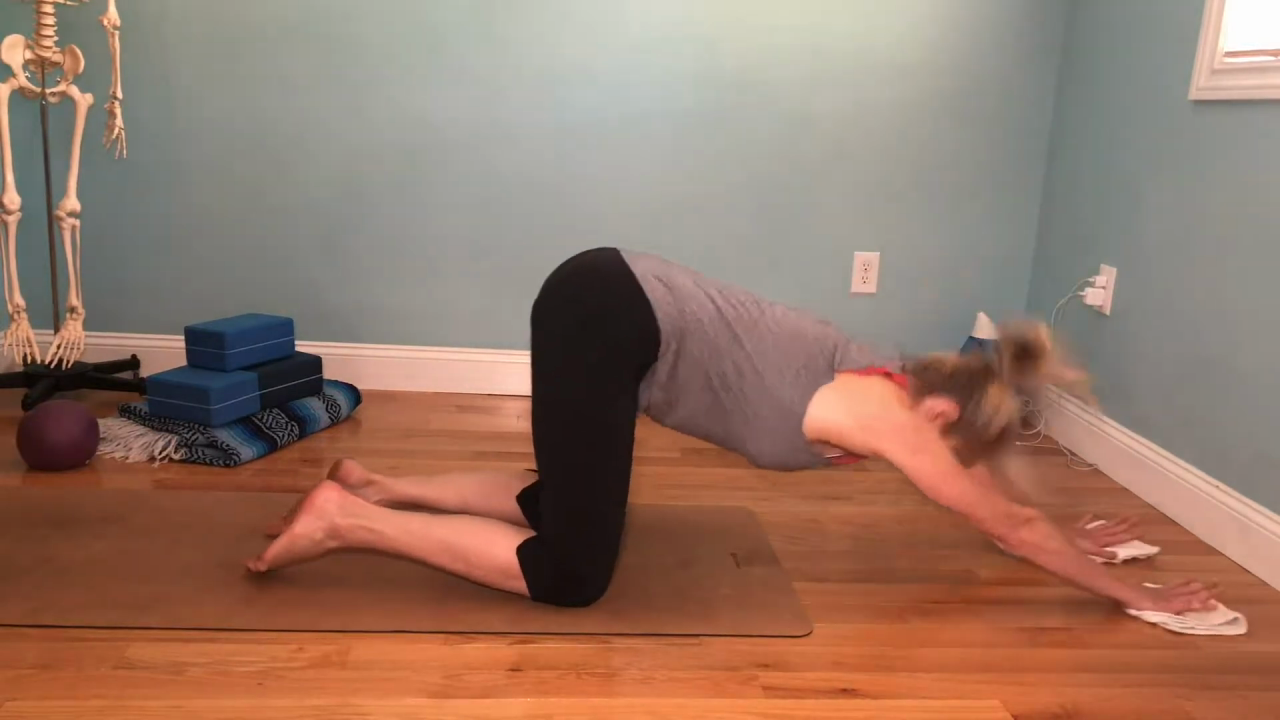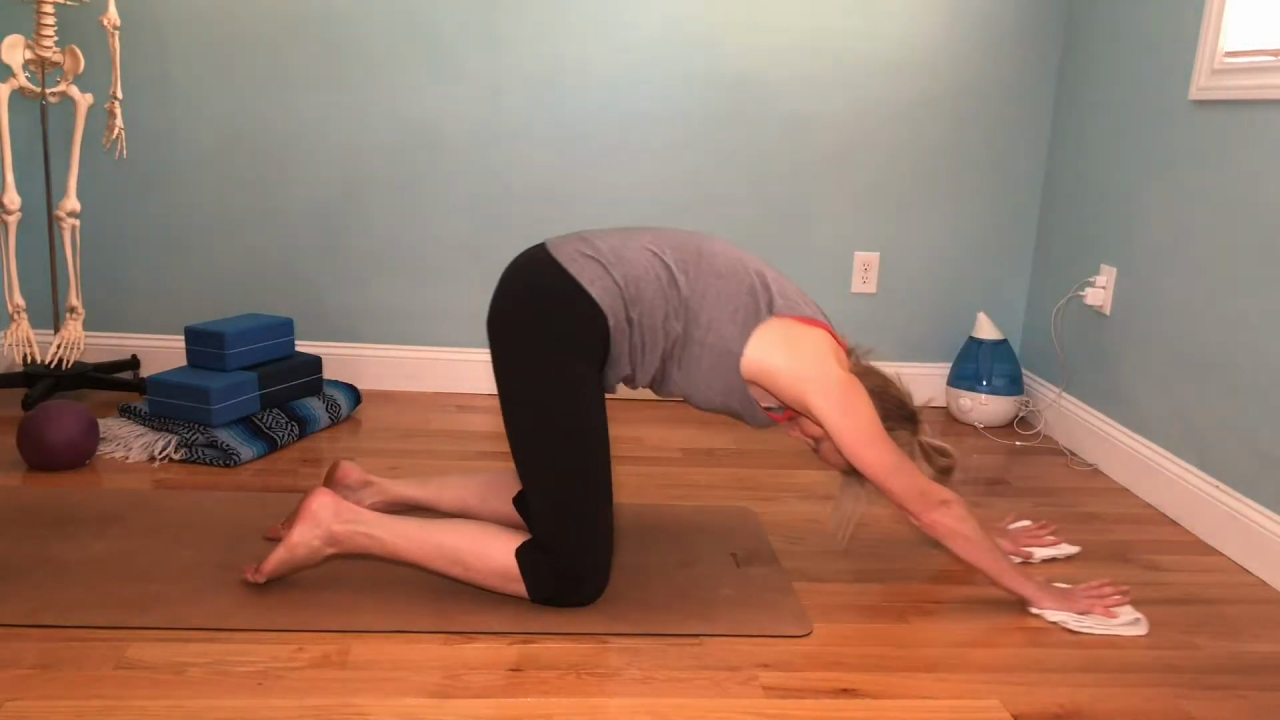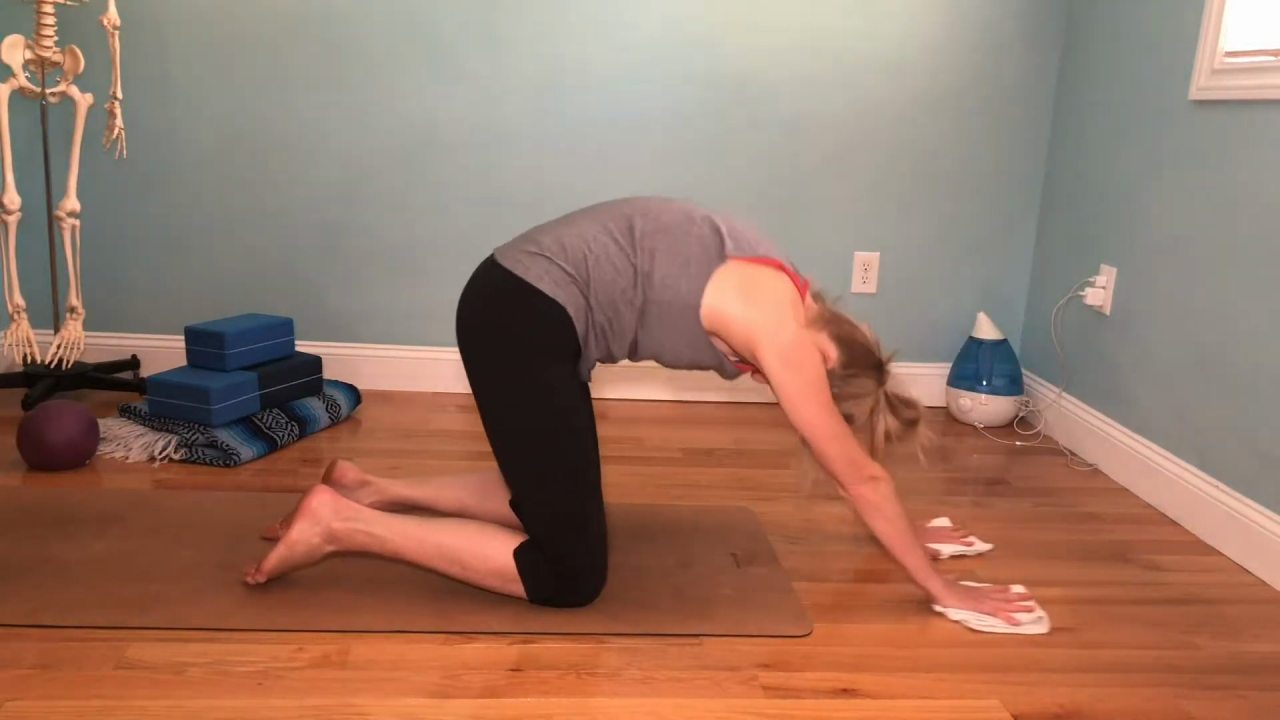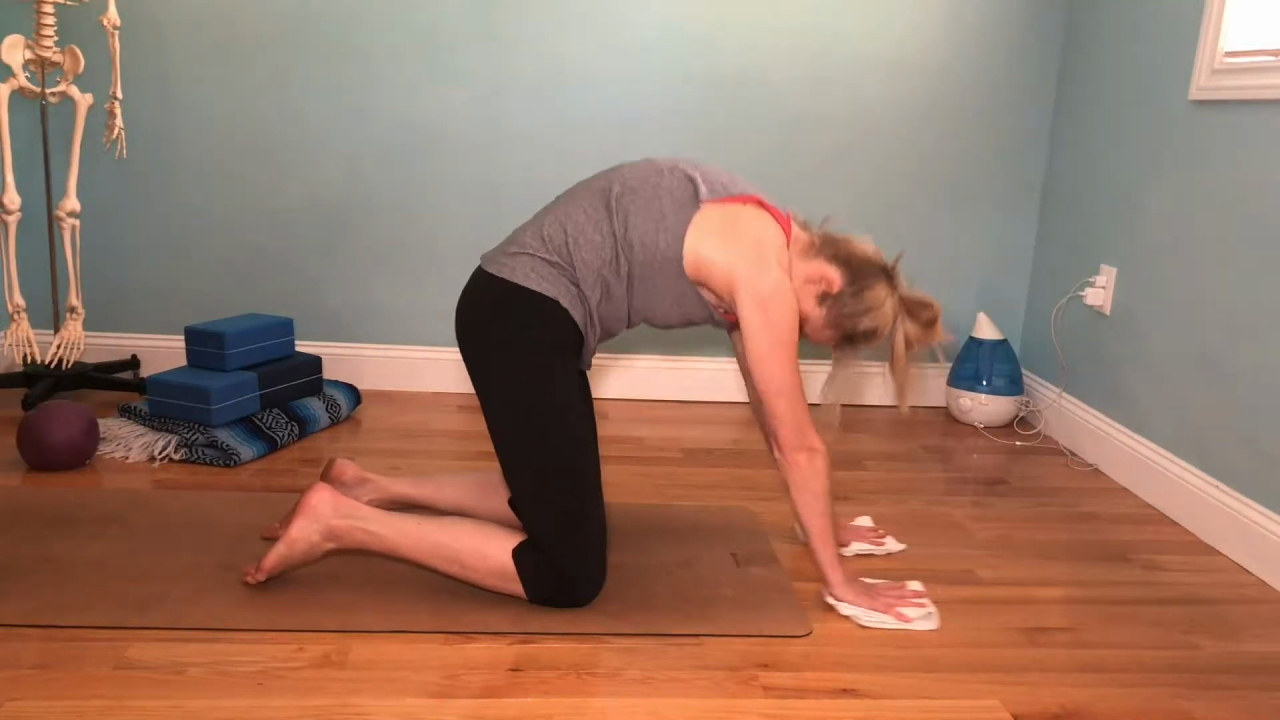
dt=0.3s
person 1, frame 1
left shoulder: (879, 387)
right shoulder: (885, 420)
left elbow: (1004, 520)
right elbow: (1008, 522)
left wrist: (1070, 542)
right wrist: (1132, 595)
left hip: (601, 298)
right hip: (605, 321)
left knee: (569, 505)
right knee: (573, 571)
left ankle: (378, 488)
right ankle: (350, 520)
person 1, frame 2
left shoulder: (815, 355)
right shoulder: (820, 377)
left elbow: (926, 498)
right elbow: (928, 501)
left wrist: (990, 538)
right wrist: (1038, 592)
left hip: (554, 293)
right hip: (558, 316)
left knee: (560, 504)
right knee: (571, 573)
left ankle: (375, 489)
right ankle: (346, 525)
person 1, frame 3
left shoulder: (786, 300)
right shoulder: (784, 325)
left elbow: (852, 471)
right elbow: (859, 474)
left wrist: (903, 532)
right wrist: (942, 589)
left hip: (522, 304)
right hip: (522, 316)
left knee: (557, 504)
right knee: (572, 573)
left ankle: (370, 490)
right ankle: (341, 525)
person 1, frame 4
left shoulder: (768, 240)
right shoulder: (767, 268)
left elbow: (772, 415)
right elbow: (797, 441)
left wrist: (821, 521)
right wrist: (840, 580)
left hip: (522, 308)
right hip: (521, 317)
left knee: (550, 497)
right knee: (570, 574)
left ankle: (369, 487)
right ankle: (341, 522)
